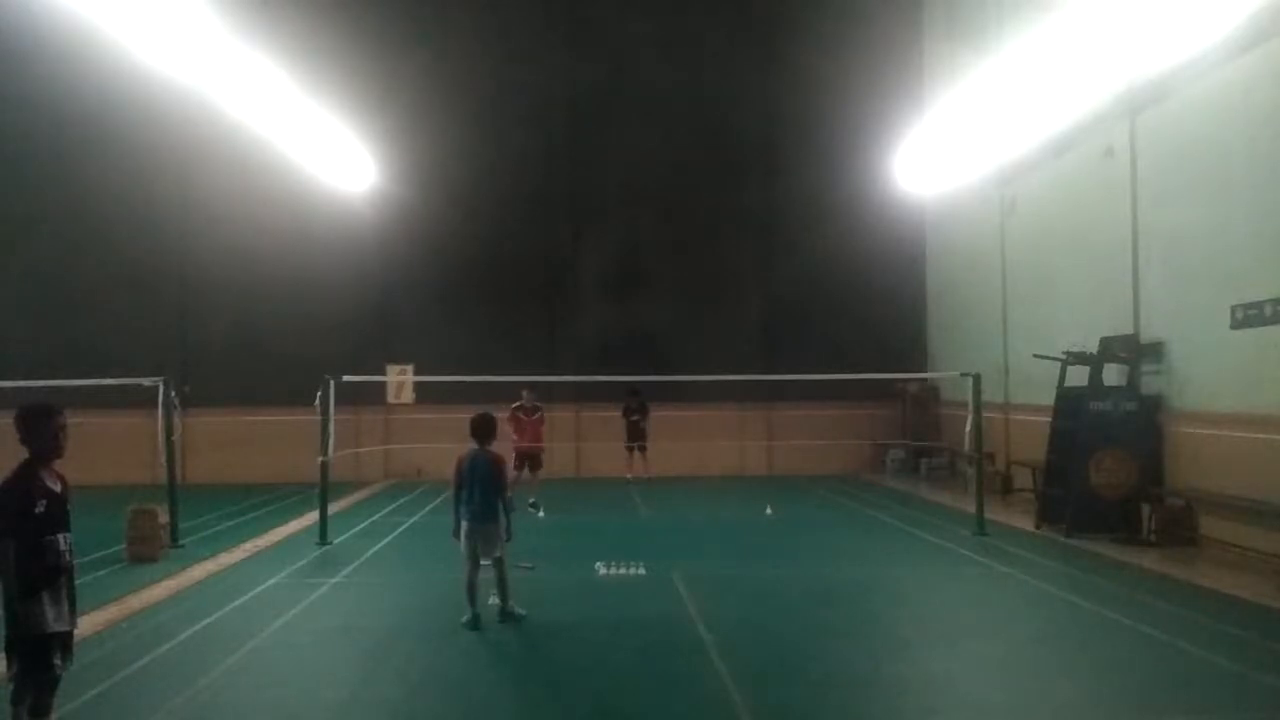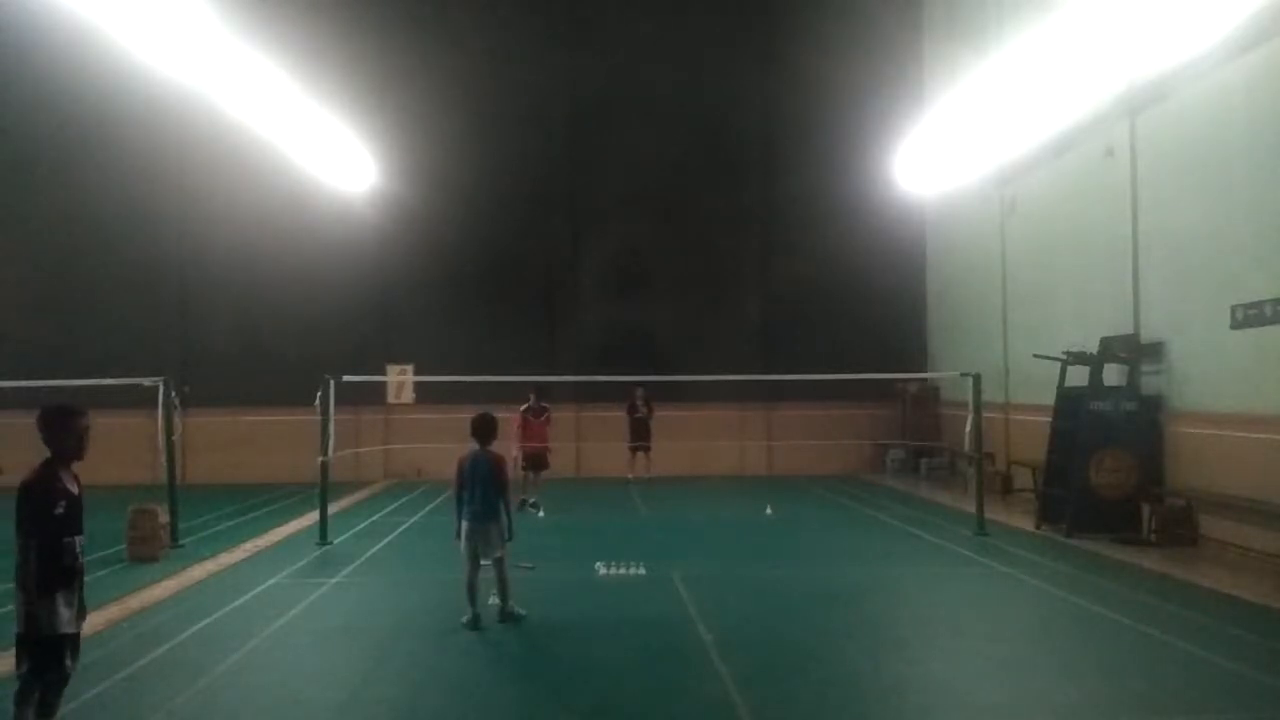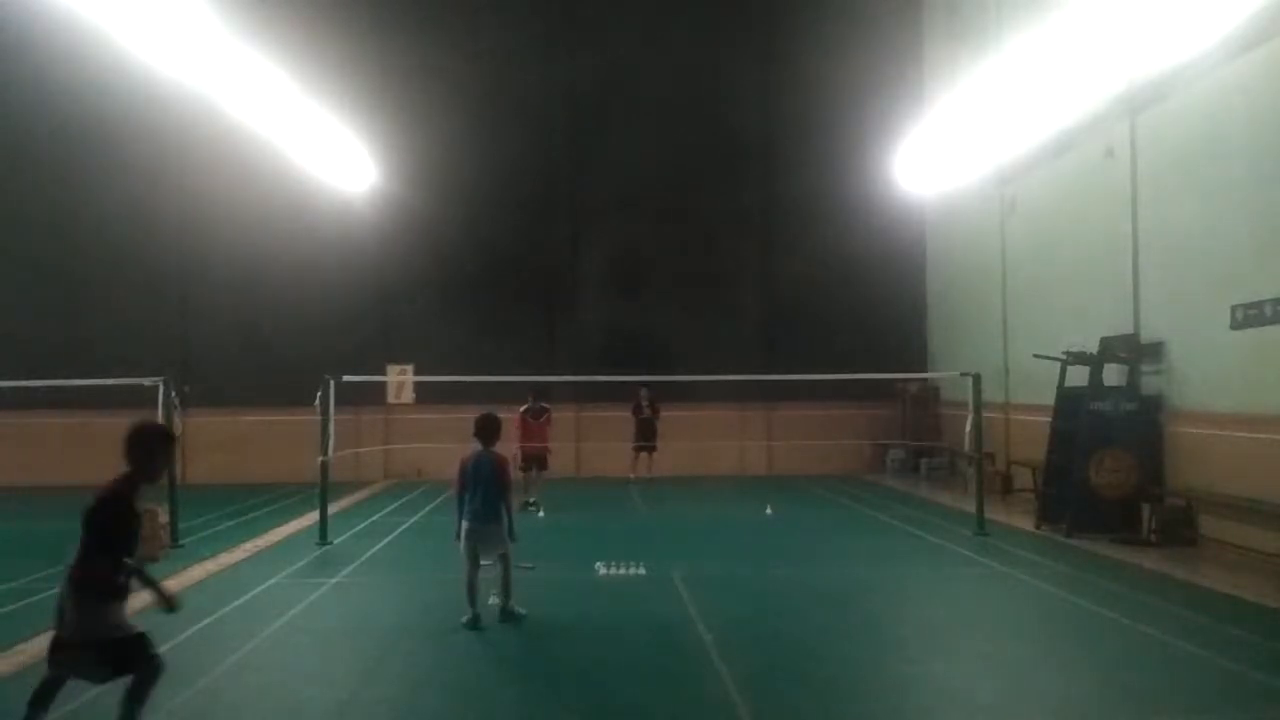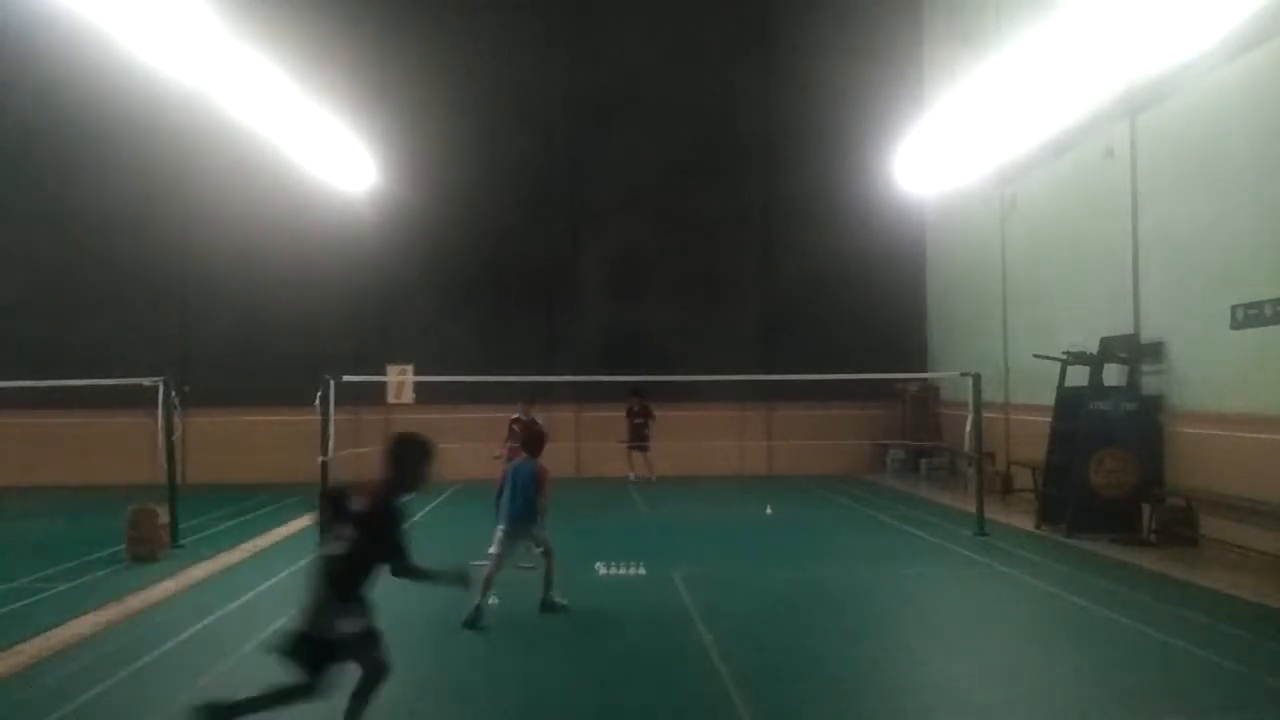
dt=0.5s
person 1, frame 1
left shoulder: (59, 482)
left wrist: (70, 598)
left hip: (57, 596)
right hip: (31, 598)
left knee: (52, 672)
right knee: (34, 676)
person 1, frame 2
left shoulder: (74, 482)
right shoulder: (37, 487)
right elbow: (26, 552)
right wrist: (32, 607)
left hip: (67, 594)
right hip: (44, 597)
left knee: (60, 672)
right knee: (48, 675)
person 1, frame 3
left shoulder: (126, 497)
right shoulder: (116, 502)
right elbow: (94, 565)
left wrist: (157, 590)
left hip: (102, 599)
right hip: (93, 602)
left knee: (62, 671)
right knee: (149, 665)
person 1, frame 4
left shoulder: (365, 496)
right shoulder: (387, 512)
left elbow: (324, 500)
right elbow: (402, 569)
right wrist: (450, 578)
left hip: (342, 597)
right hip: (337, 600)
left knee: (377, 667)
person 2, frame 1
left shoulder: (463, 460)
right shoulder: (496, 460)
left elbow: (457, 494)
right elbow: (503, 495)
left wrist: (456, 522)
right wrist: (508, 522)
left hip: (468, 520)
right hip: (491, 520)
left knee: (471, 567)
right knee: (499, 565)
left ankle: (473, 614)
right ankle: (505, 608)
person 2, frame 2
left shoulder: (464, 461)
right shoulder: (497, 460)
left elbow: (458, 495)
right elbow: (504, 495)
left wrist: (459, 523)
right wrist: (509, 523)
left hip: (470, 520)
right hip: (492, 520)
left knee: (472, 568)
right knee: (499, 565)
left ankle: (473, 614)
right ankle: (505, 609)
person 2, frame 3
left shoulder: (466, 461)
right shoulder: (500, 461)
left elbow: (460, 496)
right elbow: (506, 496)
left wrist: (459, 523)
right wrist: (510, 524)
left hip: (471, 520)
right hip: (494, 520)
left knee: (472, 568)
right knee: (505, 562)
left ankle: (473, 614)
right ankle: (507, 607)
person 2, frame 4
left shoulder: (510, 467)
right shoulder: (540, 470)
left elbow: (499, 497)
right elbow: (542, 501)
left wrist: (501, 522)
right wrist: (542, 525)
left hip: (507, 523)
right hip: (529, 522)
left knee: (493, 567)
right knee: (548, 554)
left ankle: (478, 606)
right ankle: (547, 599)
